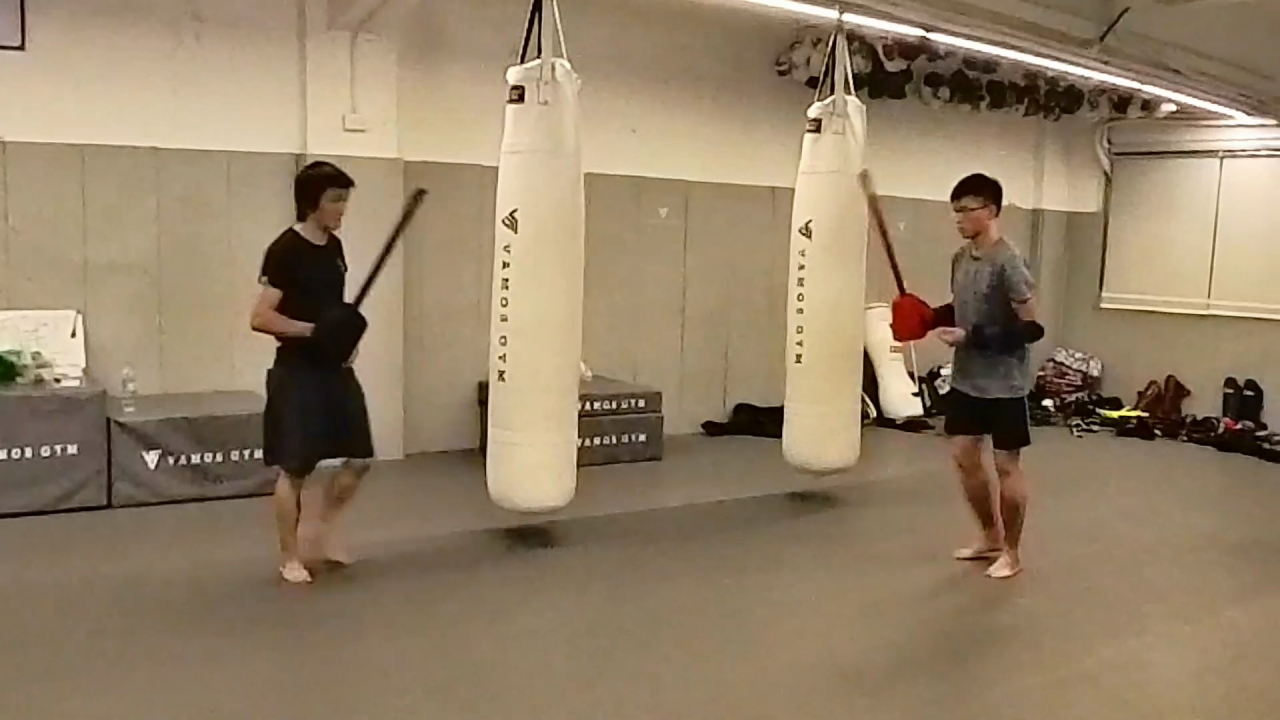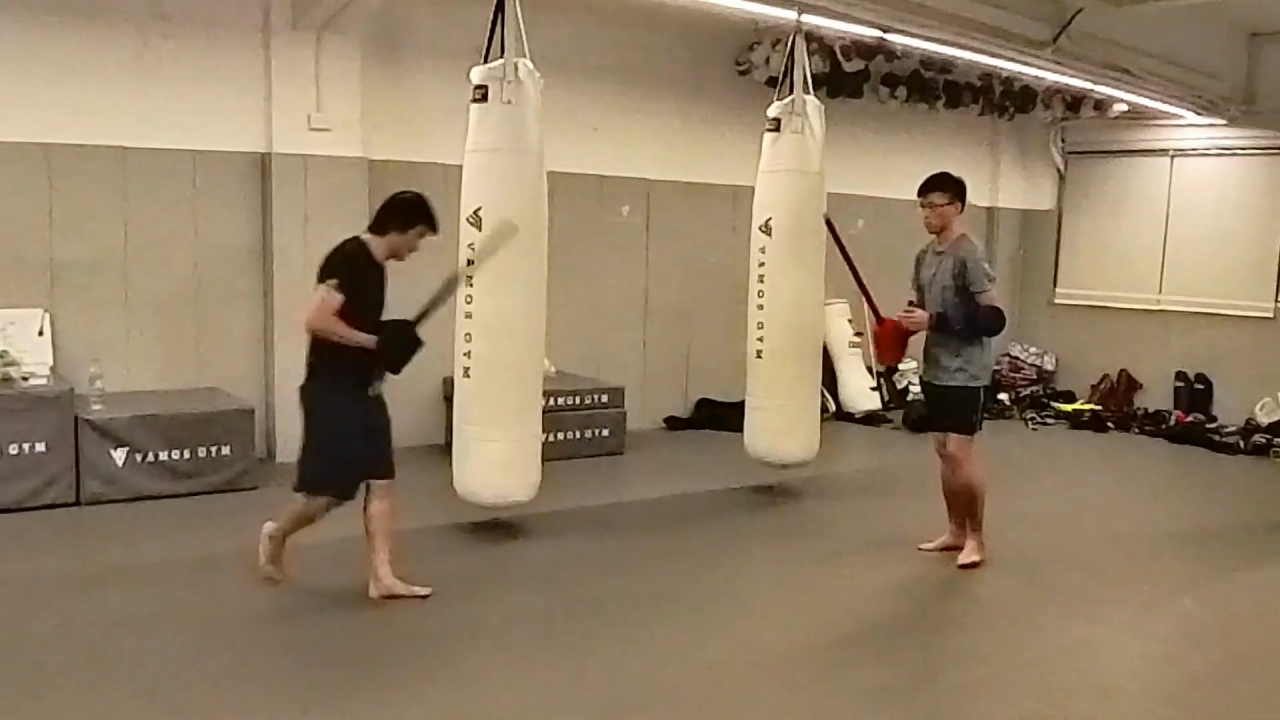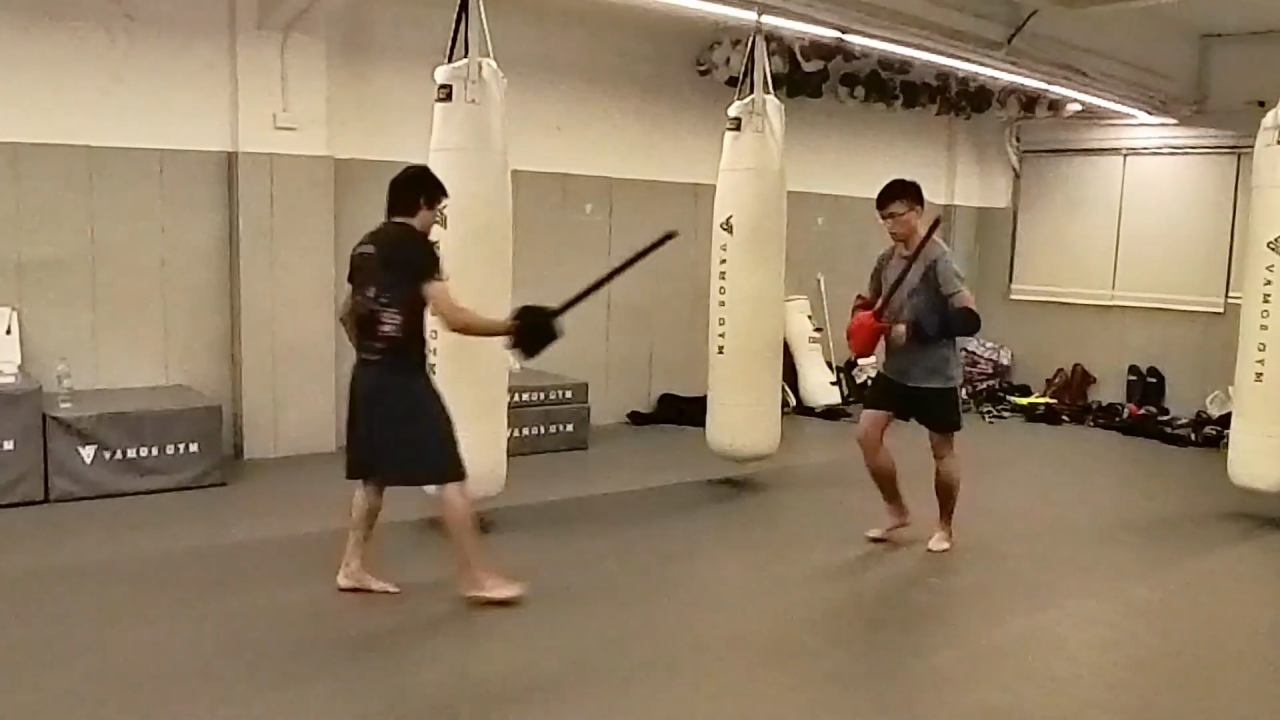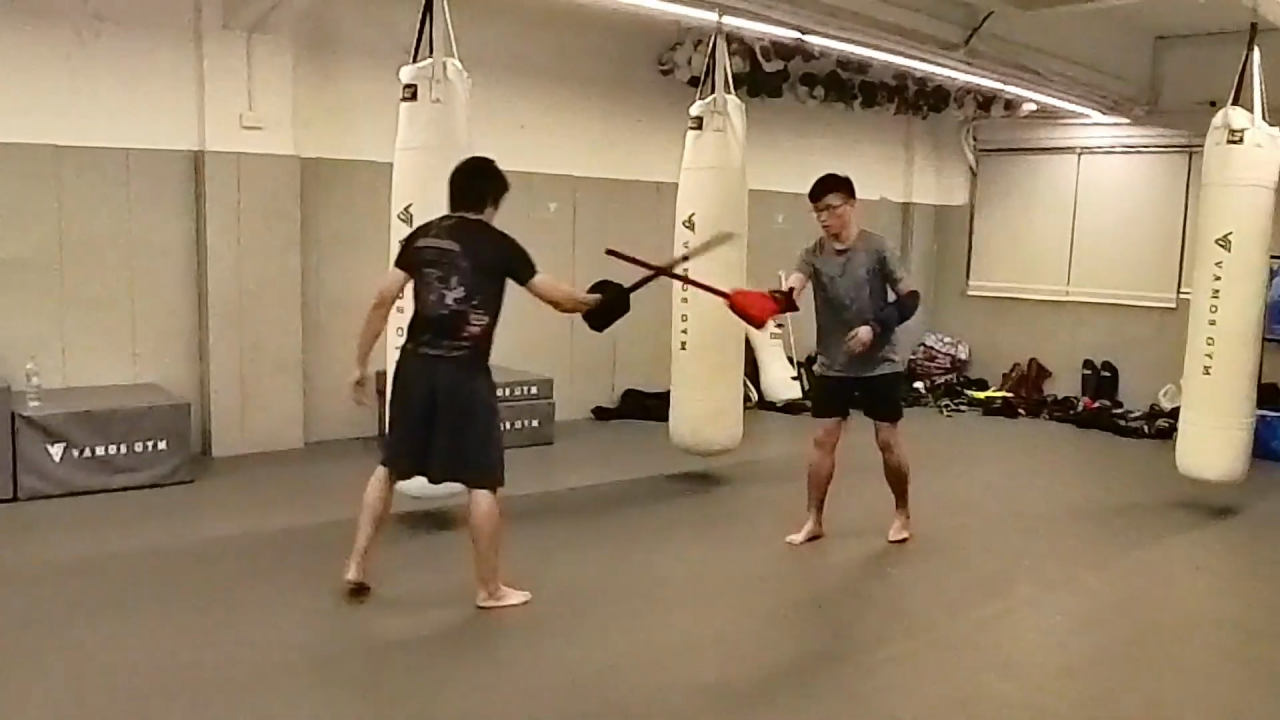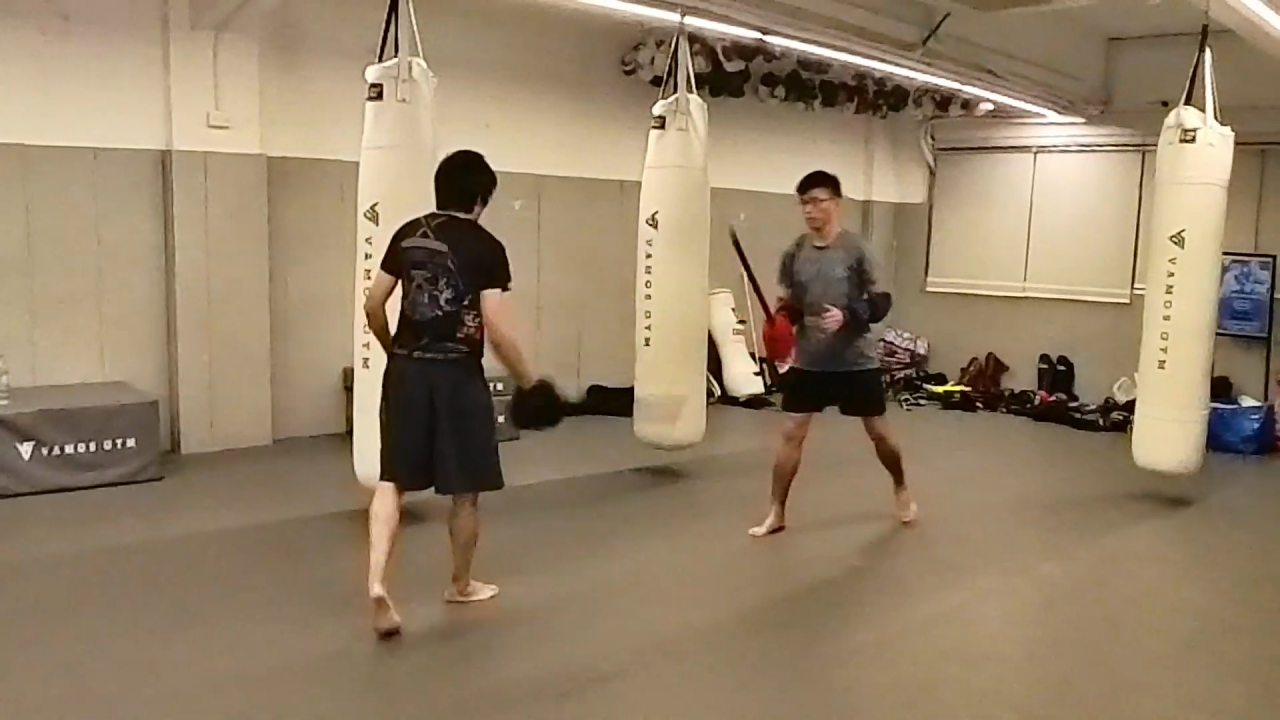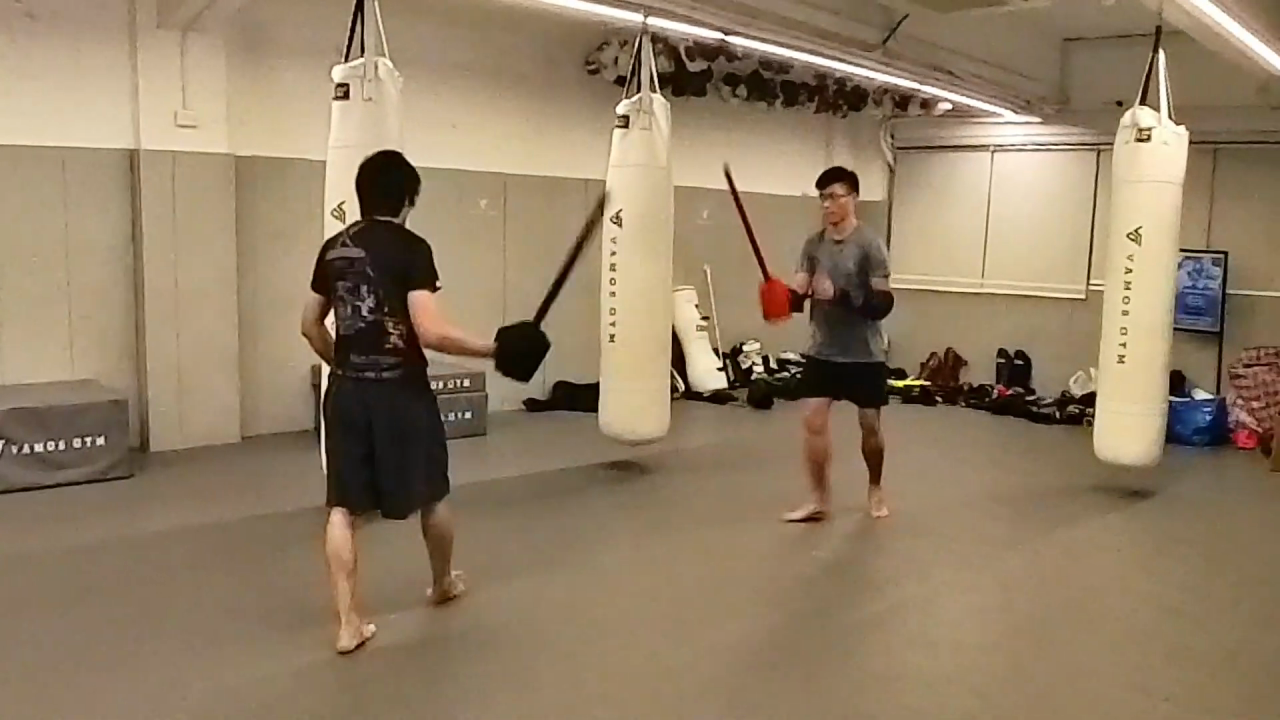
dt=0.4s
person 1, frame 1
left shoulder: (334, 247)
right shoulder: (285, 250)
right elbow: (260, 318)
right wrist: (313, 331)
left hip: (336, 369)
right hip: (297, 372)
left knee: (358, 458)
right knee: (293, 470)
left ankle: (324, 531)
right ankle: (290, 557)
person 1, frame 2
left shoulder: (375, 266)
right shoulder: (348, 259)
right elbow: (317, 321)
left wrist: (384, 352)
right wrist: (374, 342)
left hip: (363, 388)
right hip: (332, 389)
left knee: (380, 483)
right knee: (328, 491)
left ankle: (382, 576)
right ankle: (275, 536)
person 1, frame 3
left shoulder: (368, 244)
right shoulder: (415, 245)
left elbow: (347, 313)
right elbow: (453, 317)
right wrist: (509, 327)
left hip: (370, 374)
right hip: (401, 377)
left knee: (373, 476)
right knee: (449, 477)
left ankle: (353, 567)
right ankle: (478, 578)
person 1, frame 4
left shoulder: (421, 237)
right shoulder: (499, 246)
left elbow: (383, 301)
right elbow: (558, 298)
left wrist: (360, 362)
right wrist: (597, 300)
left hip: (416, 366)
right hip: (464, 373)
left knee: (391, 466)
right knee: (482, 483)
left ankle: (357, 564)
right ankle: (489, 588)
person 1, frame 5
left shoulder: (408, 235)
right shoulder: (486, 247)
left elbow: (373, 305)
right elbow: (498, 331)
right wrist: (526, 381)
left hip: (406, 370)
right hip: (458, 375)
left knee: (392, 480)
right knee: (466, 488)
left ankle: (376, 581)
right ankle: (461, 584)
person 1, frame 6
left shoulder: (333, 248)
right shoulder: (411, 248)
left elbow: (310, 326)
right elbow: (431, 332)
right wrist: (492, 348)
left hip: (346, 390)
right hip: (400, 390)
left knee: (342, 506)
right knee: (430, 494)
left ankle: (348, 623)
right ankle: (442, 582)
person 2, frame 1
left shoulder: (1008, 263)
right shoulder: (960, 258)
left elbow: (1031, 328)
left wrist: (971, 336)
right wrist: (928, 319)
left hip: (1004, 384)
right hip: (966, 380)
left knee: (1006, 466)
right knee: (964, 458)
left ankle: (1010, 553)
right ankle: (989, 537)
person 2, frame 2
left shoulder: (969, 256)
right shoulder: (925, 256)
left elbow: (993, 318)
left wrist: (935, 322)
right wrist: (902, 326)
left hip: (965, 373)
right hip: (934, 370)
left knee: (959, 452)
right knee: (944, 452)
left ankle: (975, 538)
right ankle: (957, 531)
person 2, frame 3
left shoulder: (938, 259)
right shoulder: (886, 260)
left elbow: (968, 319)
right elbow: (868, 302)
left wrist: (915, 330)
left hip: (936, 374)
right hip: (895, 371)
left knee: (942, 451)
right knee: (867, 434)
left ankle: (945, 527)
right ankle: (896, 511)
person 2, frame 4
left shoulder: (876, 250)
right shoulder: (813, 254)
left elbow: (908, 299)
right elbow: (793, 287)
left wrist: (874, 327)
left hip: (879, 364)
right hip: (833, 367)
left knee: (888, 442)
right knee: (823, 441)
left ankle: (902, 514)
right ankle: (814, 521)
person 2, frame 5
left shoulder: (856, 250)
right shoulder: (794, 254)
right elbow: (785, 305)
left wrist: (848, 316)
left hip: (856, 361)
right hip: (808, 362)
left knee: (878, 433)
right knee: (791, 434)
left ankle: (901, 490)
right ankle: (776, 513)
person 2, frame 6
left shoulder: (869, 245)
right shoulder: (813, 244)
right elbow: (799, 292)
left wrist: (837, 294)
right wrist: (787, 296)
left hip: (864, 353)
right hip: (822, 350)
left knee: (870, 426)
right knee: (814, 422)
left ankle: (875, 490)
right ankle: (818, 500)
